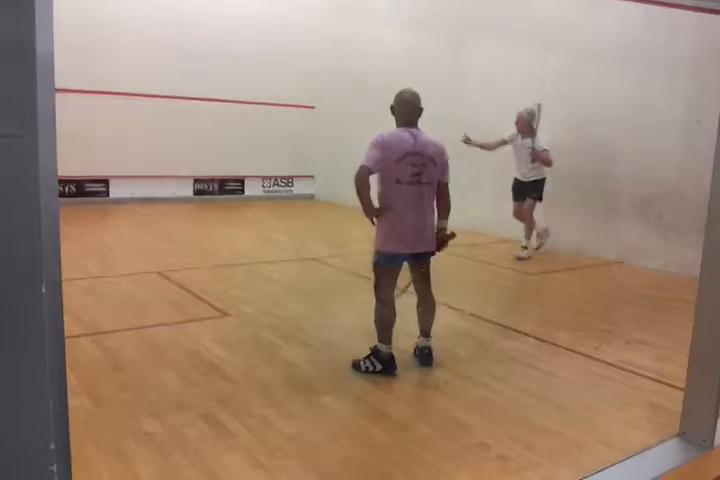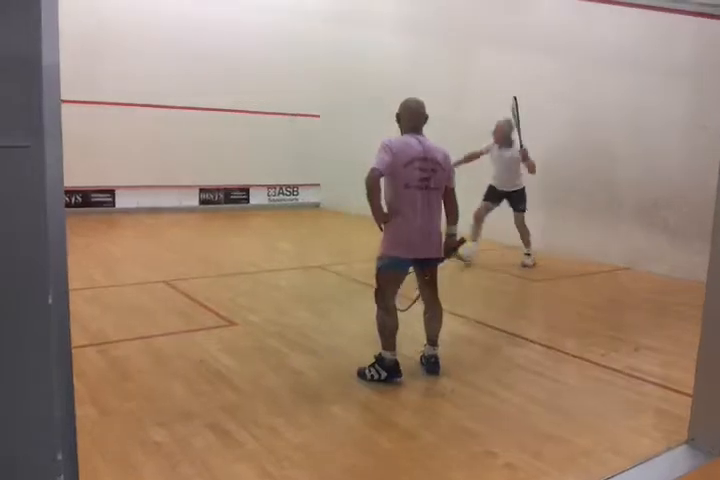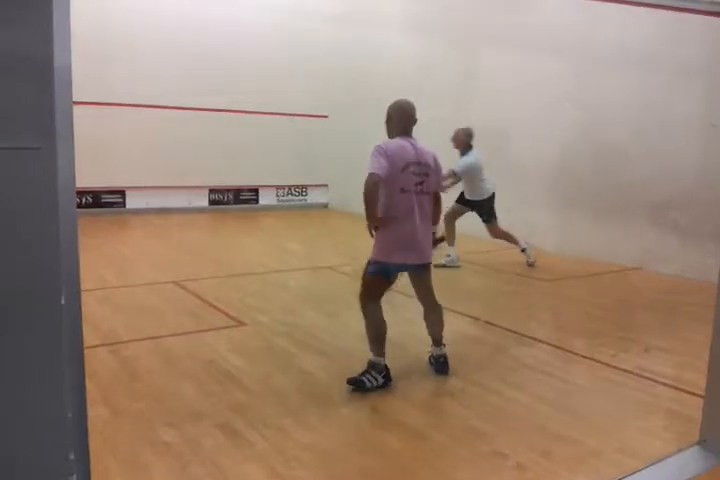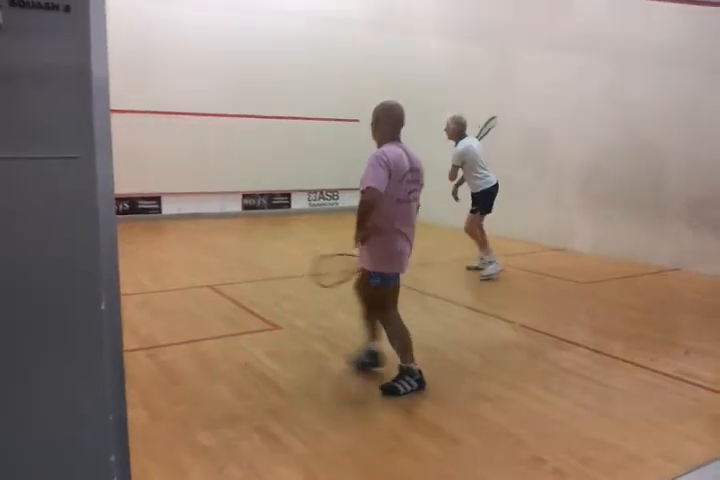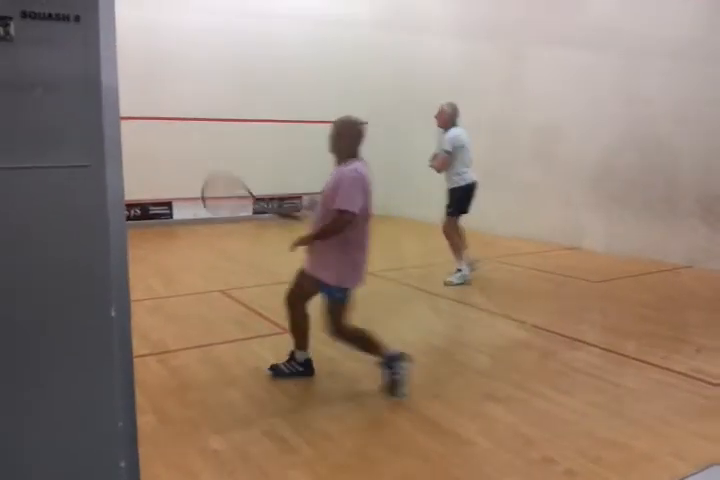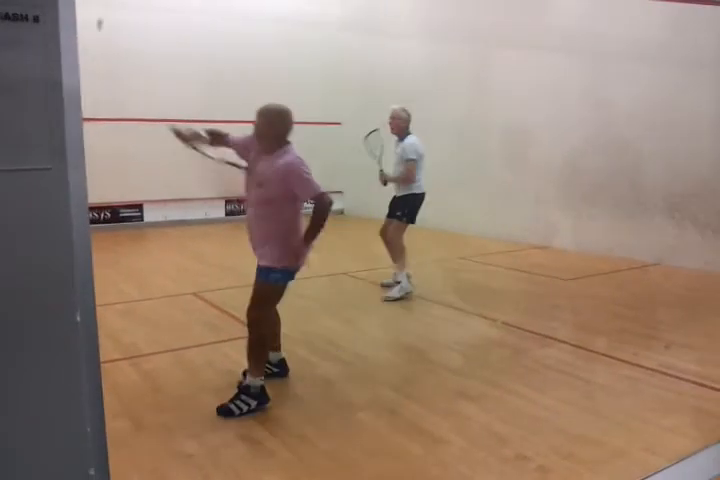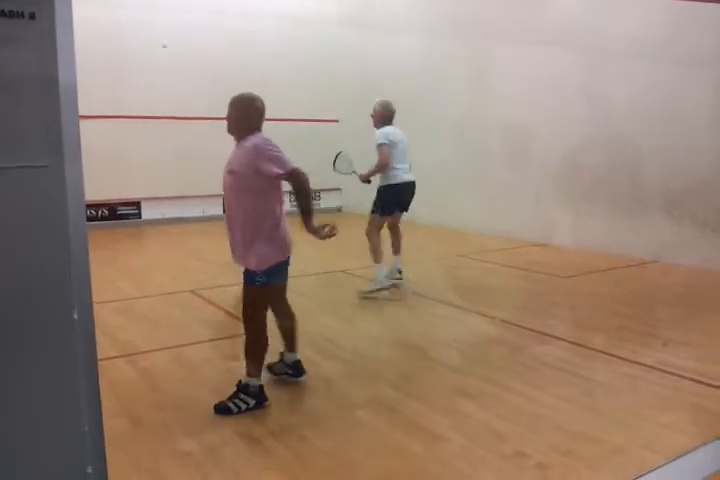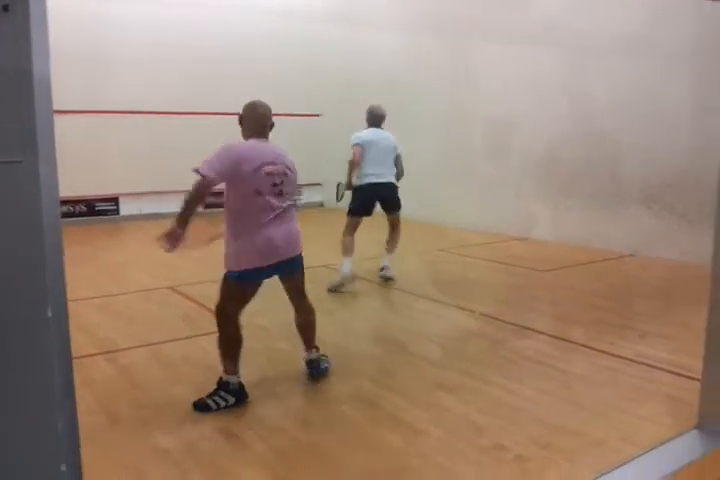
dt=0.3s
person 1, frame 1
left shoulder: (384, 142)
right shoulder: (437, 148)
left elbow: (361, 177)
right elbow: (443, 193)
left wrist: (368, 208)
right wrist: (442, 228)
left hip: (392, 234)
right hip: (424, 234)
left knee: (384, 293)
right knee: (423, 288)
left ankle: (383, 356)
right ankle: (424, 346)
person 1, frame 2
left shoulder: (392, 146)
right shoulder: (441, 155)
left elbow: (372, 179)
right elbow: (450, 198)
left wrist: (378, 213)
right wrist: (452, 235)
left hip: (399, 240)
right hip: (431, 240)
left knee: (385, 298)
right knee: (430, 296)
left ankle: (388, 362)
right ankle: (431, 355)
person 1, frame 3
left shoulder: (385, 150)
right shoulder: (430, 157)
left elbow: (371, 185)
right elbow: (435, 200)
left wrist: (371, 218)
right wrist: (431, 232)
left hip: (391, 244)
right hip: (420, 244)
left knee: (369, 300)
right knee: (427, 298)
left ankle: (378, 368)
right ankle: (439, 355)
person 1, frame 4
left shoulder: (381, 157)
right shoulder: (414, 160)
left elbow: (371, 198)
left wrist: (361, 229)
left hip: (383, 248)
right hip: (398, 242)
left knee: (384, 310)
right knee: (363, 291)
left ankle: (411, 372)
right ankle: (372, 351)
person 1, frame 5
left shoulder: (350, 175)
right shoulder: (348, 172)
left elbow: (344, 219)
left wrist: (309, 238)
left hip: (341, 262)
right hip: (324, 257)
left knee: (340, 328)
right knee: (294, 301)
left ankle: (392, 359)
right ankle: (301, 360)
person 1, frame 6
left shoulder: (290, 166)
right shoulder: (256, 147)
left elbow: (323, 202)
right elbow: (225, 139)
left wrist: (304, 244)
right wrist: (210, 136)
left hip: (280, 254)
right hip: (267, 250)
left knee: (257, 313)
right knee: (265, 308)
left ankle: (254, 389)
right ankle: (275, 361)
person 1, frame 7
left shoulder: (259, 146)
right shoulder: (245, 149)
left elbow: (299, 177)
left wrist: (309, 225)
left hip: (262, 251)
right hip: (270, 247)
left knee: (253, 316)
right knee: (277, 304)
left ankle: (253, 388)
right ankle: (291, 360)
person 1, frame 8
left shoulder: (233, 153)
right shoulder: (287, 160)
left elbow: (201, 188)
left wrist: (180, 224)
left hip: (249, 250)
right hip: (289, 244)
left knee: (226, 314)
right knee: (301, 304)
left ankle: (231, 386)
right ankle: (313, 360)
person 2, frame 1
left shoulder: (538, 141)
right shoulder: (515, 137)
left elbow: (550, 163)
right elbow: (494, 146)
left wrist: (538, 156)
right wrist: (474, 144)
left hip: (536, 180)
right hip: (519, 179)
left knee: (527, 213)
right knee: (517, 213)
left ankle: (525, 247)
right ankle: (541, 231)
person 2, frame 2
left shoulder: (517, 151)
right shoulder: (493, 146)
left elbow: (533, 171)
right elbow: (475, 155)
left wrist: (526, 160)
right wrist: (456, 163)
left hip: (516, 189)
right hip: (496, 187)
left knee: (519, 223)
right knee: (478, 215)
left ankle: (528, 254)
right ankle: (469, 252)
person 2, frame 3
left shoulder: (469, 161)
right shoulder: (466, 155)
left elbow: (445, 178)
right wrist: (450, 184)
left hip: (483, 197)
right hip: (469, 194)
left knee: (495, 232)
right knee: (449, 217)
left ankle: (524, 248)
right ankle: (452, 256)
person 2, frame 4
left shoulder: (461, 150)
right shoulder: (471, 141)
left elbow: (452, 177)
right wrist: (457, 185)
left hip: (485, 189)
right hip: (486, 186)
left knee: (470, 227)
right knee: (476, 225)
left ankle: (492, 262)
right ankle: (485, 259)
person 2, frame 5
left shoulder: (450, 136)
right shoulder: (458, 133)
left elbow: (441, 167)
left wrist: (433, 161)
left hip: (461, 186)
right hip: (462, 184)
left knee: (448, 229)
right knee: (453, 226)
left ankle: (463, 271)
right ankle: (466, 260)
person 2, frame 6
left shoulder: (409, 144)
right shoulder: (403, 142)
left elbow: (409, 177)
left wrist: (388, 178)
left hip: (411, 195)
right hip: (403, 194)
left knee: (394, 235)
right knee: (385, 233)
left ankle: (403, 284)
right ankle: (400, 276)
person 2, frame 7
left shoulder: (382, 134)
right shoulder: (398, 133)
left elbow: (384, 161)
left wrist: (367, 175)
left hip: (392, 185)
right hip: (408, 183)
left knee: (372, 230)
right knee: (393, 225)
left ankle: (380, 277)
right ankle: (396, 269)
person 2, frame 8
left shoulder: (360, 136)
right shoulder: (391, 138)
left elbow: (355, 160)
right elbow: (400, 171)
left wrist: (349, 180)
left hip: (365, 186)
right hip: (388, 185)
left knee: (349, 231)
right knee: (395, 226)
left ankle: (346, 272)
right ankle: (386, 266)
